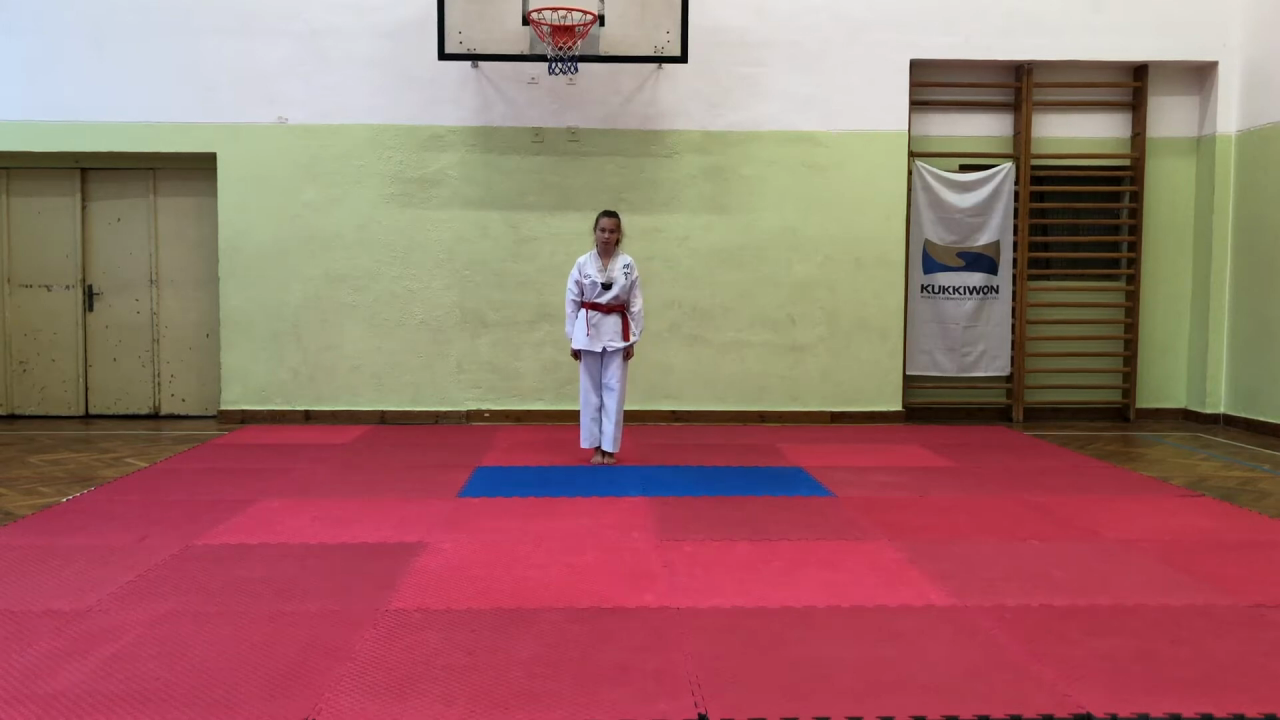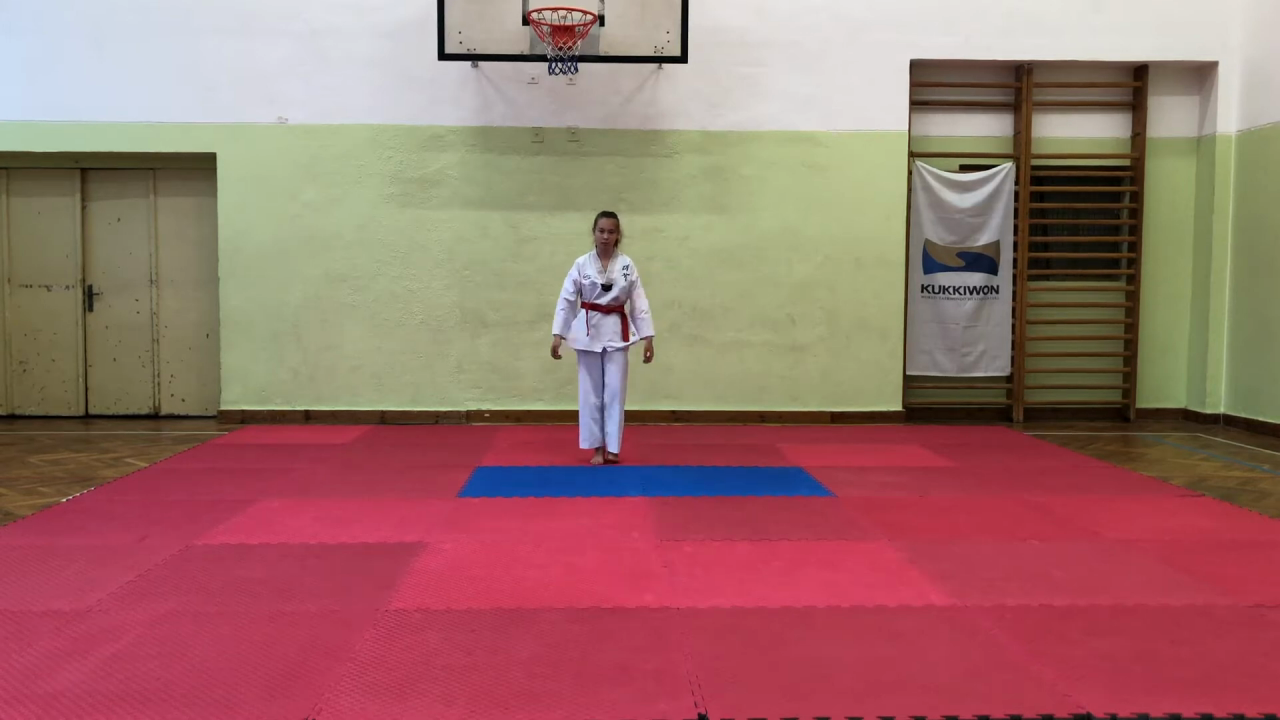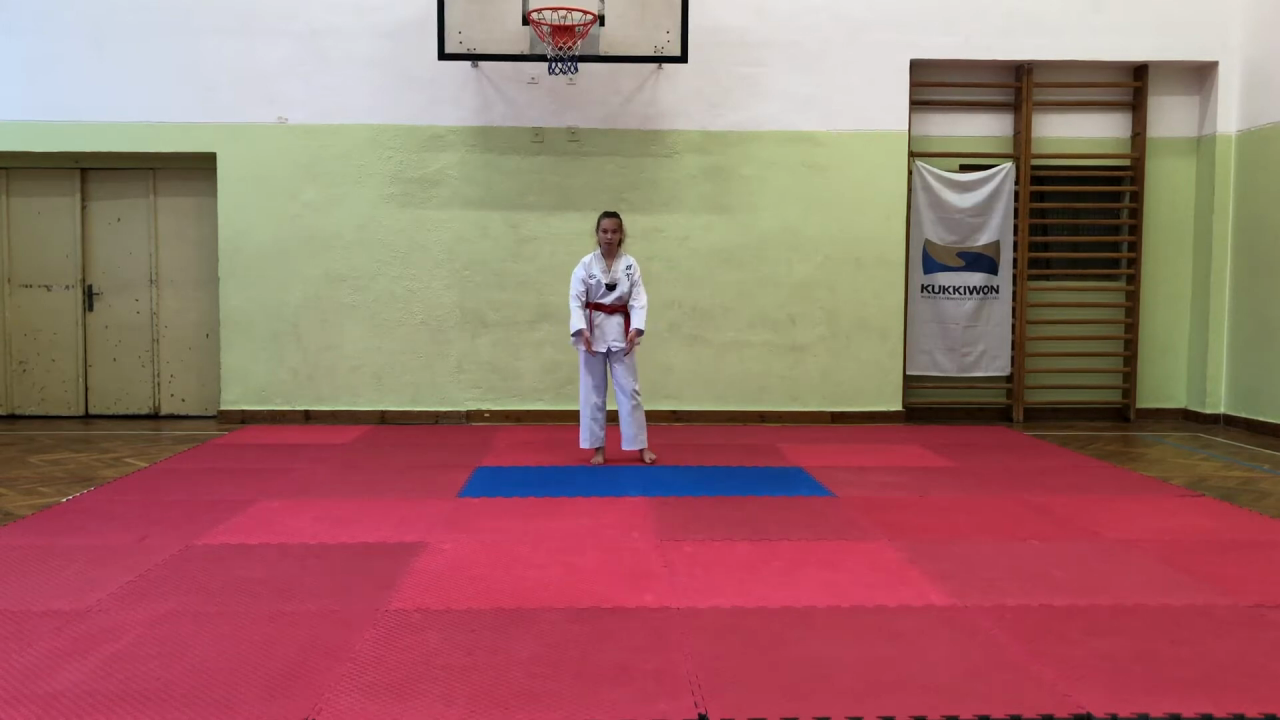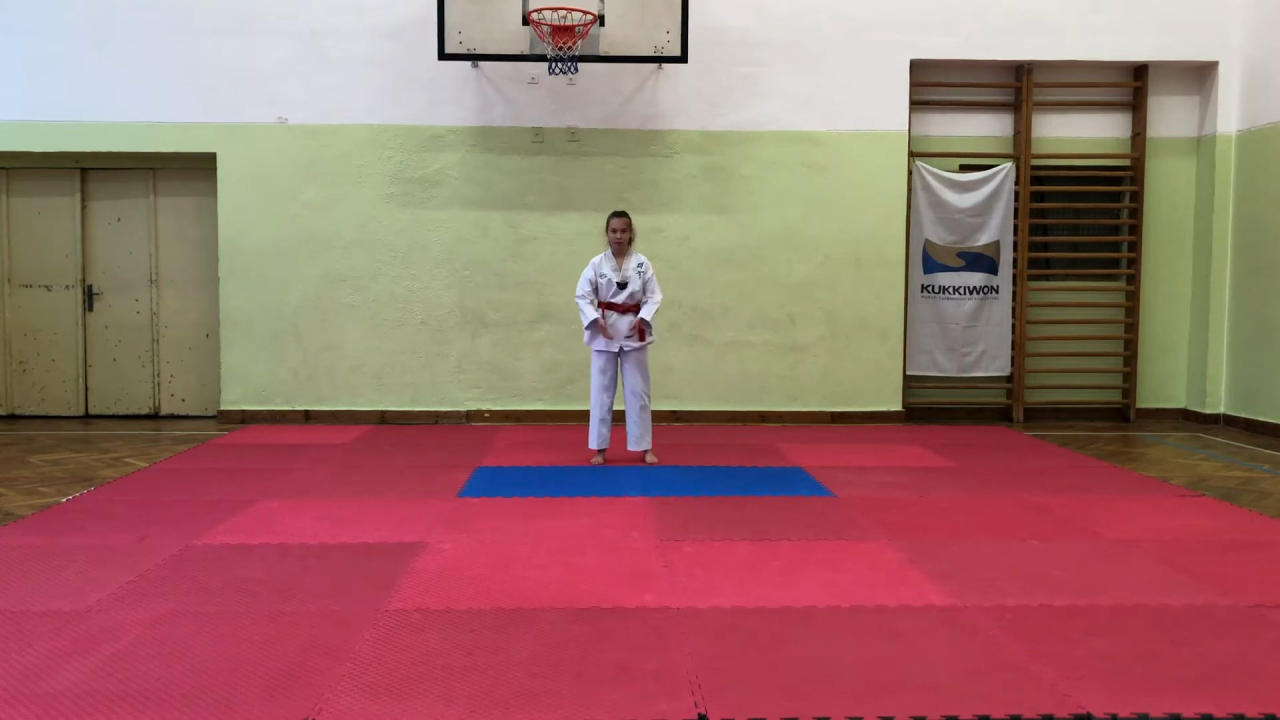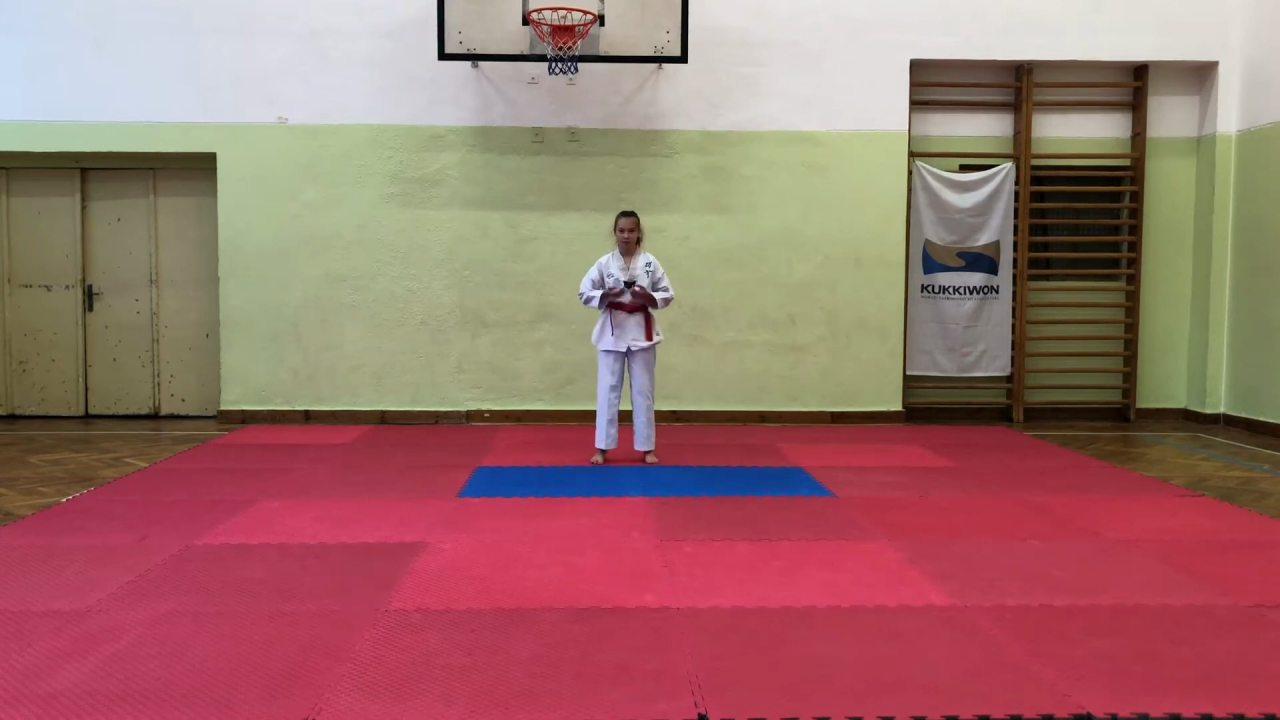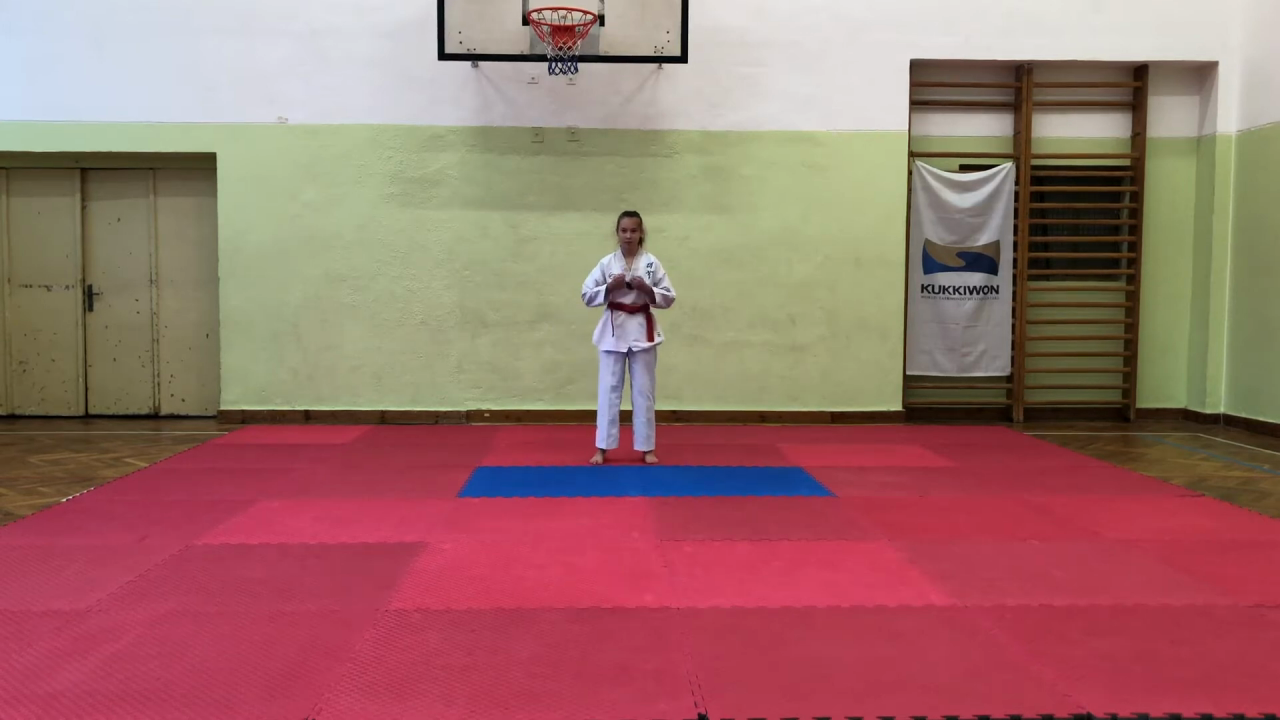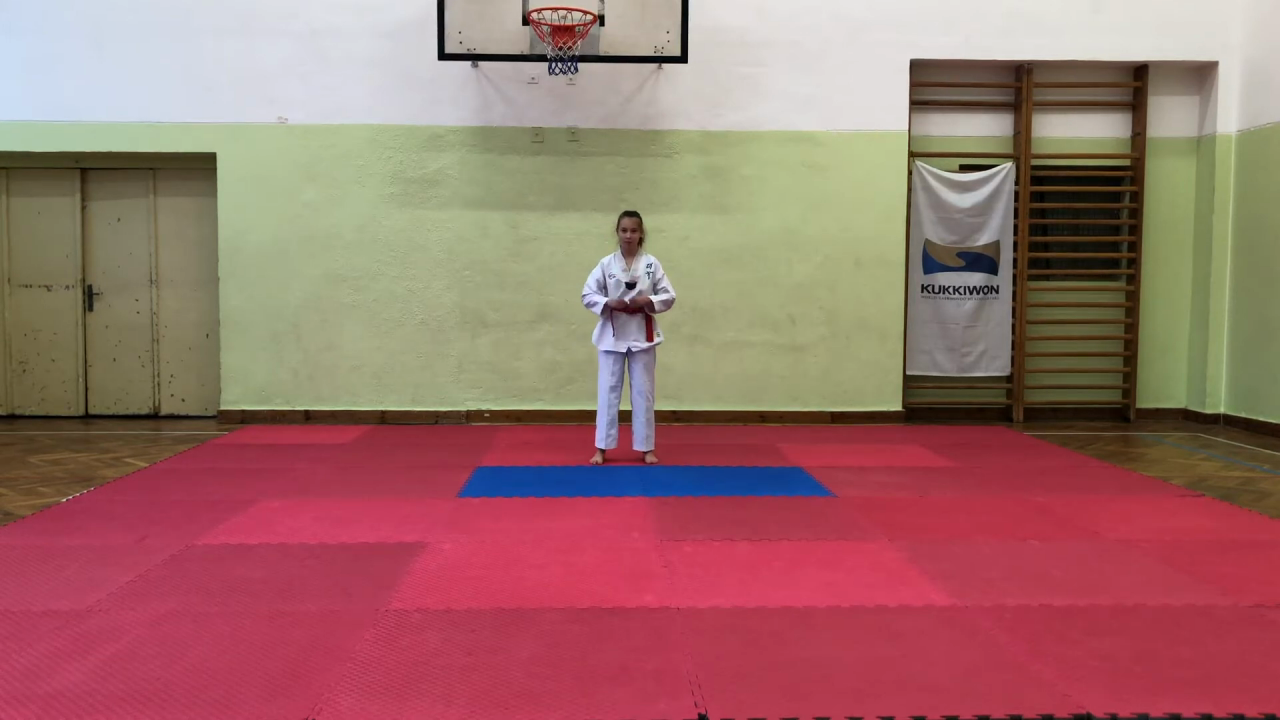
dt=0.3s
person 1, frame 1
left shoulder: (627, 264)
right shoulder: (582, 263)
left elbow: (635, 304)
right elbow: (572, 302)
left wrist: (632, 340)
right wrist: (573, 339)
left hip: (616, 331)
right hip: (589, 330)
left knee: (614, 389)
right knee: (591, 390)
left ankle: (609, 448)
right ankle: (596, 446)
person 1, frame 2
left shoulder: (627, 265)
right shoulder: (581, 264)
left elbow: (639, 302)
right elbow: (566, 299)
left wrist: (647, 336)
right wrist: (558, 333)
left hip: (617, 332)
right hip: (588, 332)
left knee: (615, 391)
right knee: (591, 391)
left ankle: (613, 448)
right ankle: (597, 447)
person 1, frame 3
left shoulder: (630, 264)
right shoulder: (586, 264)
left elbow: (638, 300)
right elbow: (576, 299)
left wrist: (636, 330)
right wrist: (582, 331)
left hip: (620, 331)
right hip: (593, 331)
left knee: (628, 389)
right knee: (592, 391)
left ankle: (640, 446)
right ankle: (597, 447)
person 1, frame 4
left shoulder: (642, 263)
right shoulder: (597, 264)
left elbow: (654, 297)
right elbow: (582, 297)
left wrist: (642, 320)
right wrist: (596, 321)
left hip: (634, 332)
right hip: (603, 333)
left knee: (638, 390)
right knee: (602, 390)
left ankle: (644, 447)
right ankle: (600, 447)
person 1, frame 5
left shoulder: (650, 262)
right shoulder: (604, 263)
left elbow: (667, 294)
right elbow: (584, 292)
left wrist: (649, 297)
right wrist: (604, 295)
left hip: (641, 330)
right hip: (611, 331)
left knee: (643, 390)
right knee: (608, 389)
left ankle: (647, 447)
right ankle: (602, 447)
person 1, frame 6
left shoulder: (651, 263)
right shoulder: (606, 263)
left elbow: (668, 297)
right elbow: (587, 295)
left wrist: (647, 289)
right wrist: (610, 287)
left hip: (642, 331)
right hip: (613, 331)
left knee: (644, 390)
right knee: (609, 389)
left ankle: (647, 447)
right ankle: (602, 447)
person 1, frame 7
left shoulder: (651, 263)
right shoulder: (606, 264)
left elbow: (669, 297)
right elbow: (587, 295)
left wrist: (647, 301)
right wrist: (608, 302)
left hip: (642, 332)
right hip: (612, 332)
left knee: (643, 390)
right knee: (608, 389)
left ankle: (646, 447)
right ankle: (602, 447)
